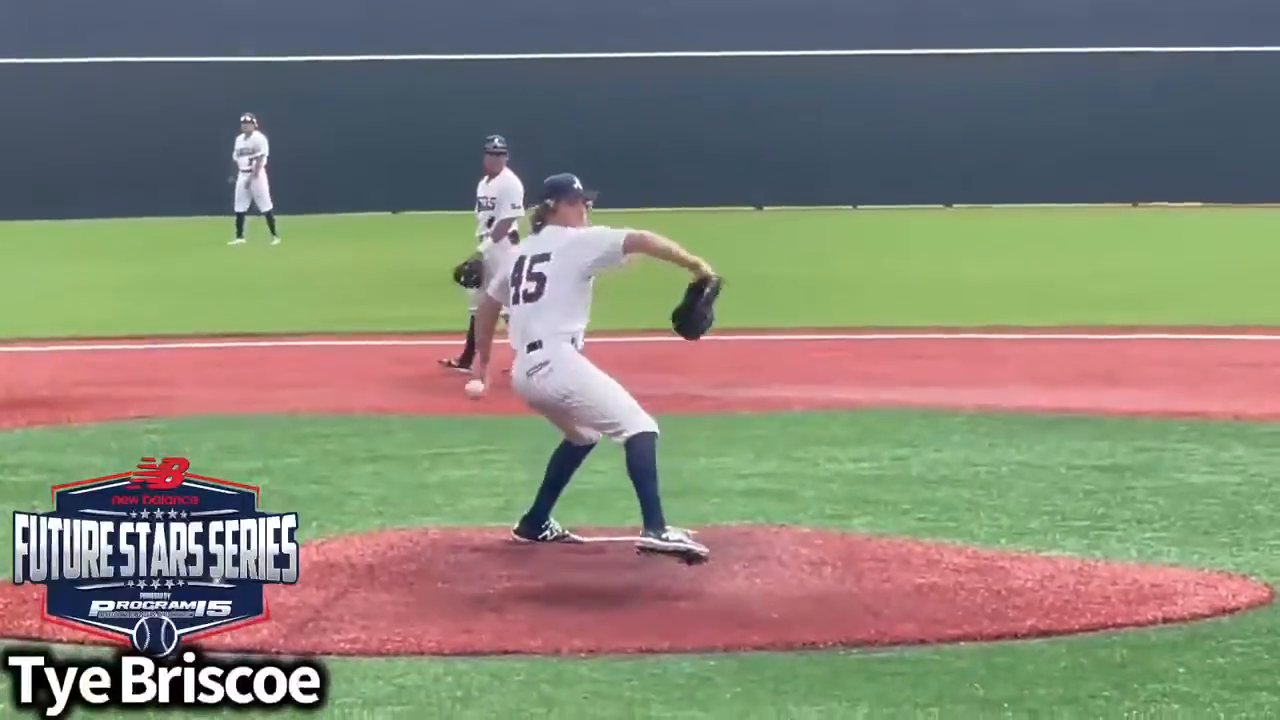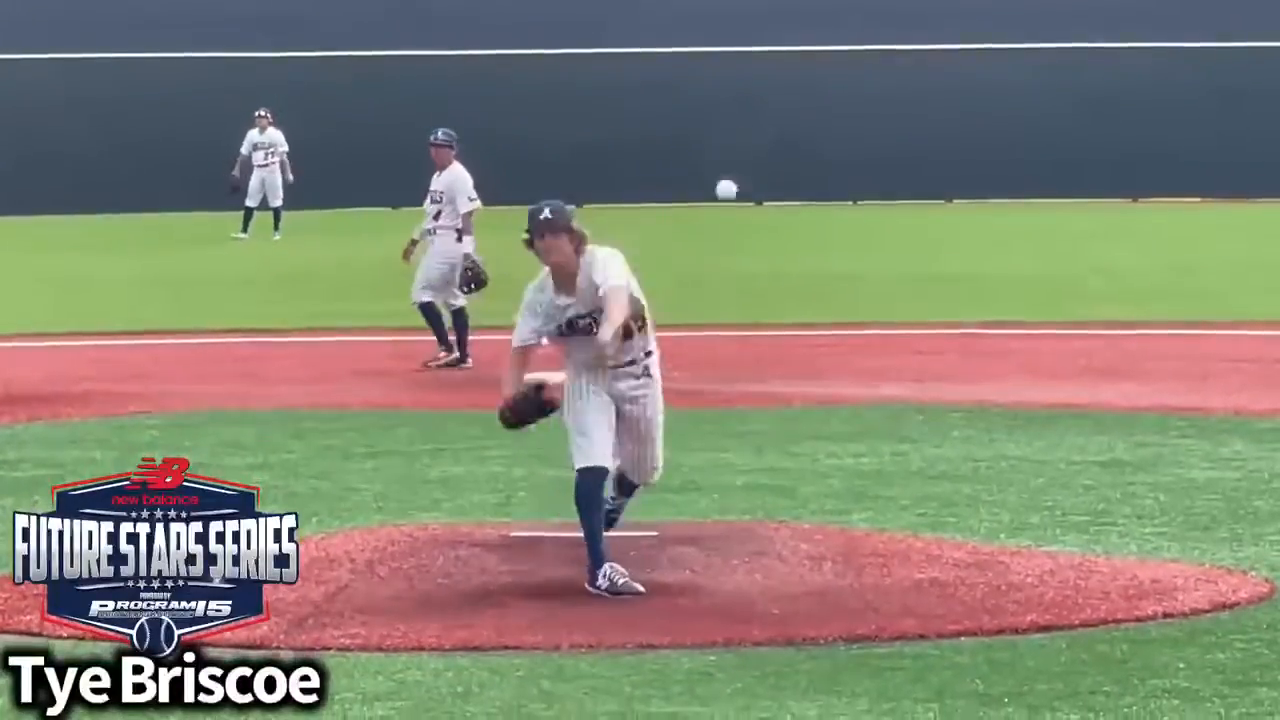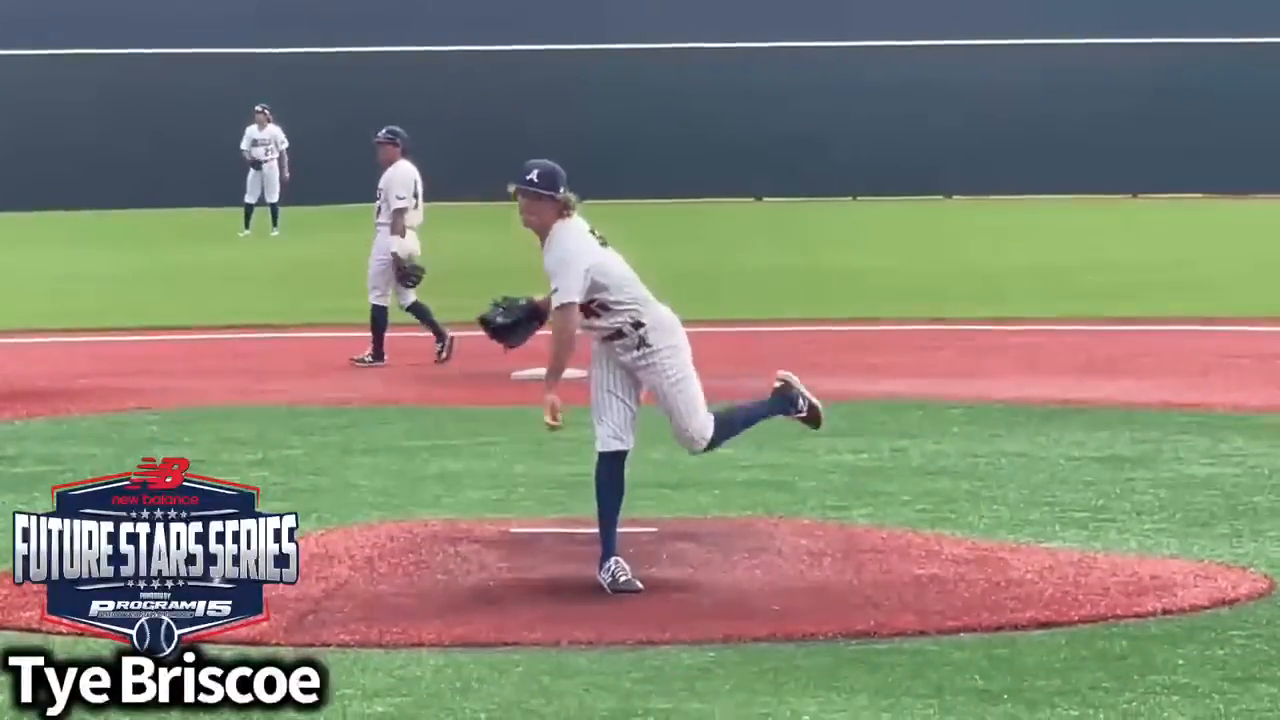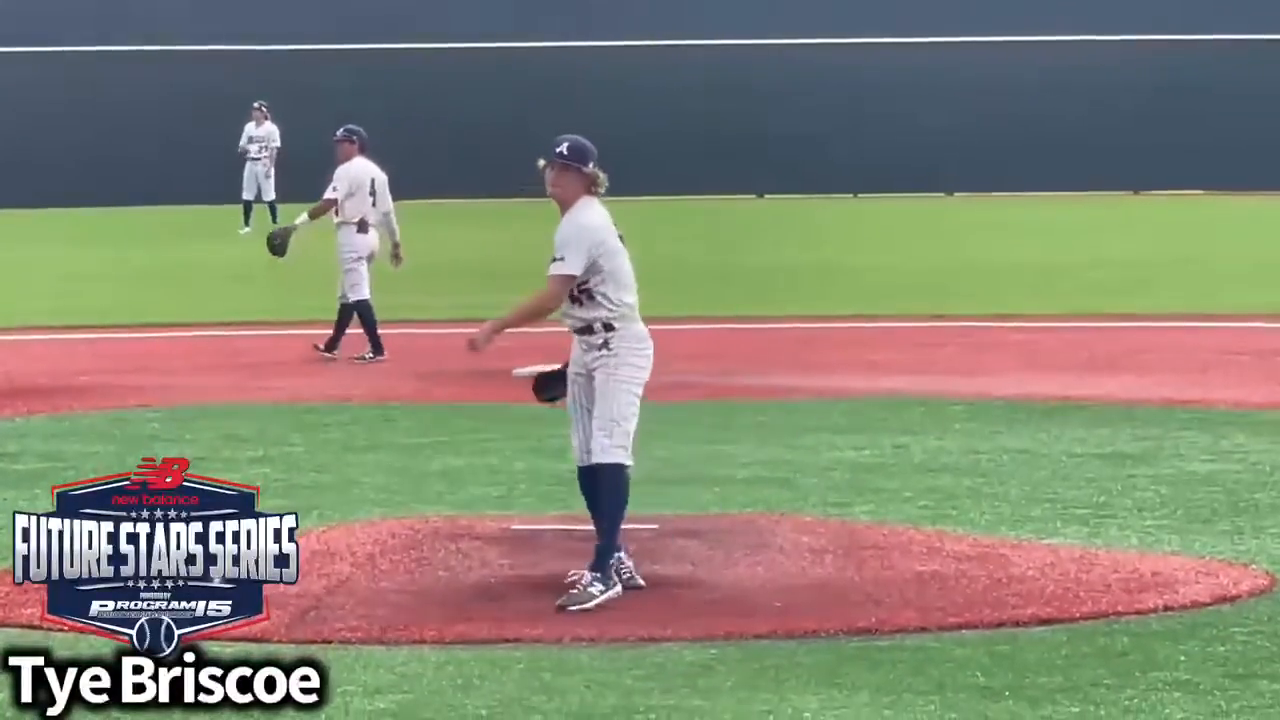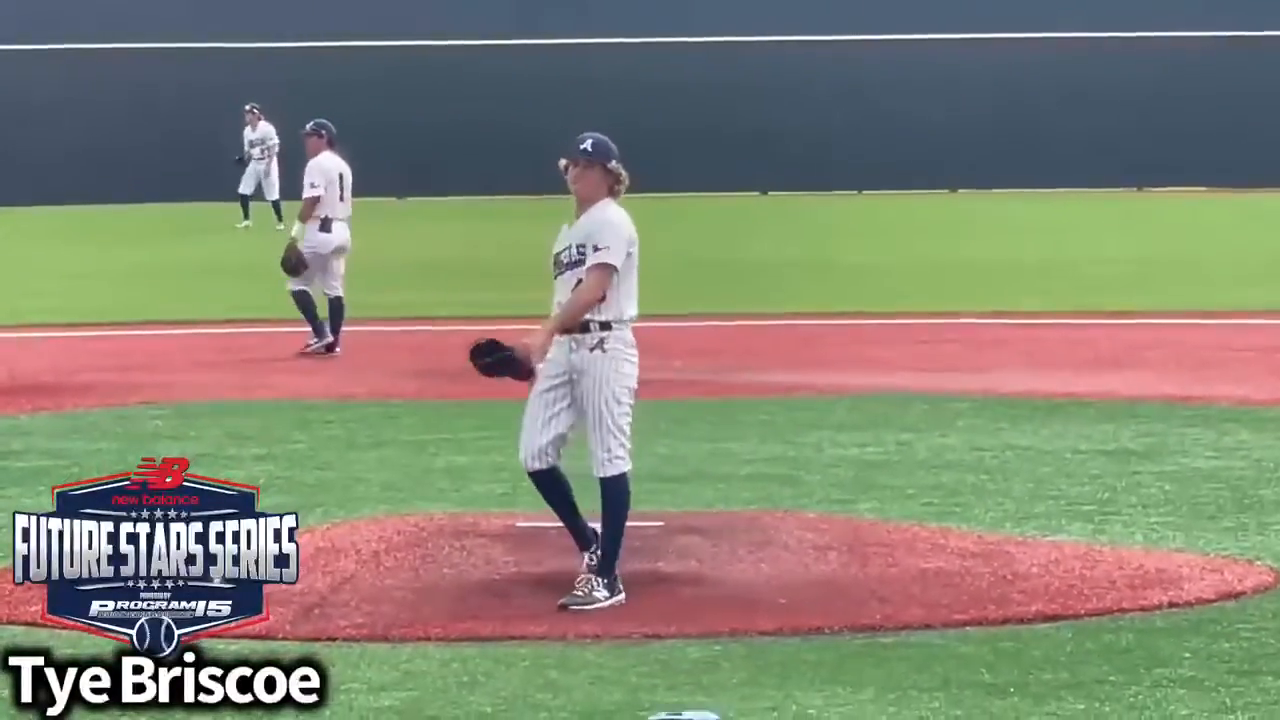
dt=0.4s
person 1, frame 1
left shoulder: (522, 252)
right shoulder: (578, 243)
left elbow: (488, 304)
right elbow: (639, 240)
left wrist: (482, 361)
right wrist: (695, 264)
left hip: (526, 373)
right hip: (557, 365)
left knee: (583, 436)
right knee: (640, 429)
left ankle: (534, 523)
right ankle: (654, 527)
person 1, frame 2
left shoulder: (605, 263)
right shoulder: (538, 298)
left elbow: (619, 302)
right elbow: (518, 357)
left wrist: (612, 328)
right wrist: (511, 400)
left hip: (638, 374)
right hip: (587, 379)
left knee: (646, 472)
right knee: (593, 467)
left ankle: (615, 499)
right ankle: (599, 567)
person 1, frame 3
left shoulder: (565, 247)
right shoulder: (565, 232)
left elbow: (566, 327)
left wrist: (552, 387)
right wrist: (541, 305)
left hip: (652, 342)
right hip: (611, 347)
left knee: (699, 437)
right knee: (610, 448)
left ankle: (785, 399)
right ankle: (609, 559)
person 1, frame 4
left shoulder: (582, 224)
right shoulder: (582, 219)
left elbow: (552, 298)
left wrist: (492, 328)
right wrist: (573, 353)
left hip: (620, 348)
right hip: (587, 348)
left knee: (609, 453)
right knee: (588, 458)
left ankle: (602, 572)
right ankle: (613, 557)
person 1, frame 5
left shoulder: (612, 222)
right shoulder: (570, 230)
left elbow: (595, 289)
left wrist: (545, 332)
right wrist: (546, 343)
left hip: (606, 349)
right hip: (564, 349)
left knee: (609, 460)
right knee: (535, 455)
left ankle: (607, 577)
right ankle: (589, 542)
person 2, frame 1
left shoulder: (510, 183)
right shoulder: (484, 182)
left elbow: (506, 222)
left wrist: (482, 250)
left hip: (502, 249)
right hip: (487, 250)
right knee: (477, 304)
right ankle: (466, 359)
person 2, frame 2
left shoulder: (459, 176)
right shoulder: (437, 176)
left elbow: (467, 216)
left wrist: (468, 252)
right wrist: (414, 240)
left hip: (449, 243)
right hip: (437, 242)
left knee: (421, 294)
right knee: (454, 299)
left ankle: (447, 347)
right ankle: (462, 354)
person 2, frame 3
left shoulder: (396, 173)
right shoulder: (409, 171)
left elbow: (398, 214)
left wrist: (395, 249)
left hip: (391, 241)
right hip: (407, 240)
left knee: (378, 295)
right knee: (405, 296)
left ankle: (377, 353)
right ankle: (441, 337)
person 2, frame 4
left shoulder: (347, 170)
right shoulder: (378, 173)
left elbow: (328, 203)
right elbow: (388, 212)
left wrist: (298, 223)
right wrist: (396, 243)
left hip: (353, 235)
right hip: (370, 235)
left knee: (358, 294)
right knee: (347, 293)
left ankle: (377, 349)
right ankle: (333, 344)
person 2, frame 5
left shoulder: (317, 164)
right shoulder: (343, 166)
left elbow: (311, 201)
left wrist: (295, 232)
left hip: (320, 231)
right hip: (341, 230)
left knee: (298, 284)
right knee: (334, 289)
left ankle: (321, 333)
right ankle: (332, 341)
